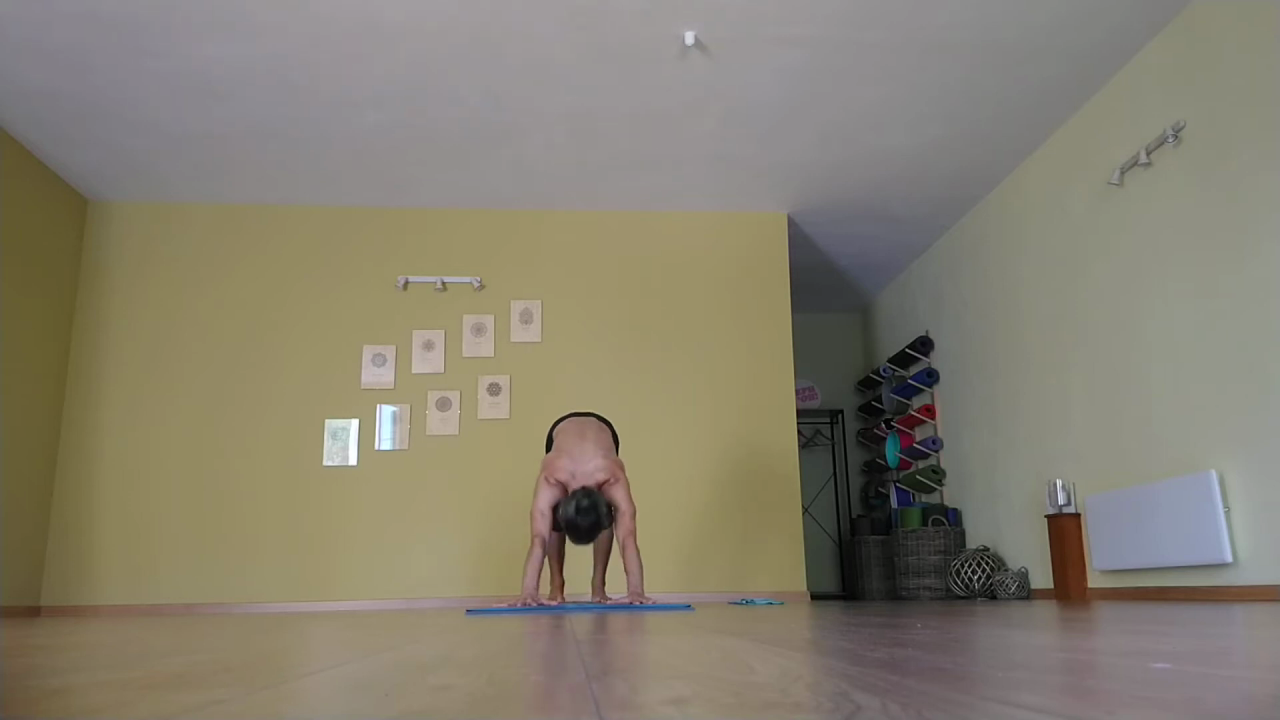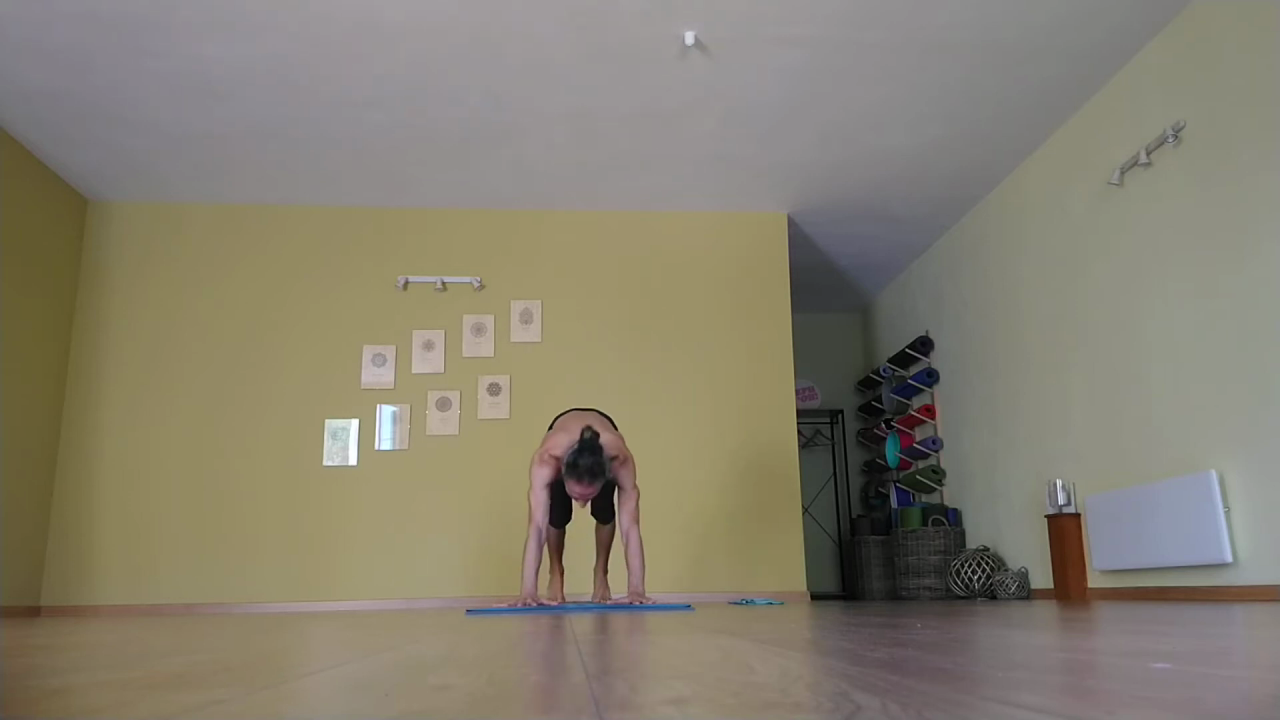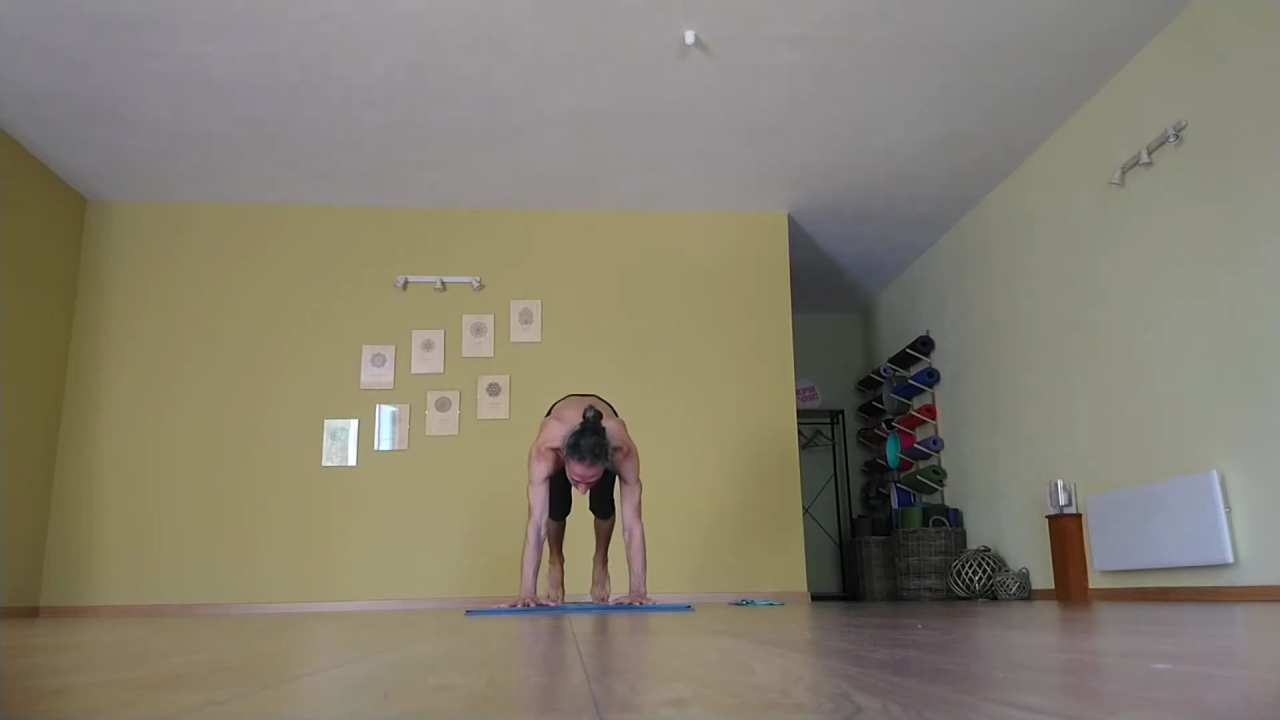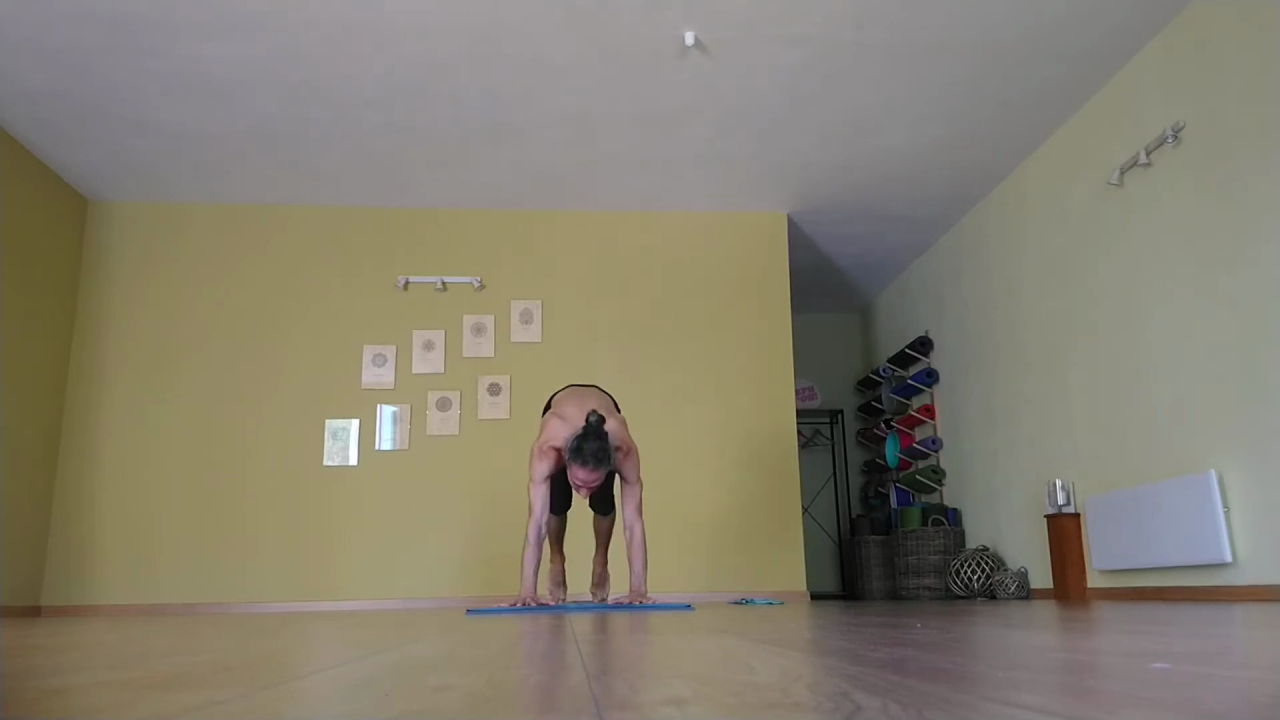
dt=0.3s
person 1, frame 1
left shoulder: (613, 480)
right shoulder: (552, 480)
left elbow: (628, 538)
right elbow: (539, 540)
left wrist: (636, 591)
right wrist: (528, 592)
left knee: (606, 519)
right knee: (553, 521)
left ankle: (599, 585)
right ankle: (556, 584)
person 1, frame 2
left shoulder: (620, 459)
right shoulder: (547, 458)
left elbow: (630, 527)
right elbow: (537, 526)
left wrist: (636, 590)
right wrist: (527, 592)
right hip: (560, 450)
left knee: (604, 512)
right knee: (558, 514)
left ankle: (601, 574)
right ankle: (555, 573)
person 1, frame 3
left shoulder: (623, 451)
right shoulder: (545, 450)
left elbow: (632, 523)
right elbow: (536, 522)
left knee: (602, 505)
right knee: (557, 507)
left ankle: (600, 563)
right ankle: (555, 563)
person 1, frame 4
left shoulder: (623, 450)
right shoulder: (547, 449)
left elbow: (634, 522)
right elbow: (537, 521)
left knee: (603, 502)
right knee: (558, 502)
left ankle: (601, 562)
right ankle: (556, 561)
